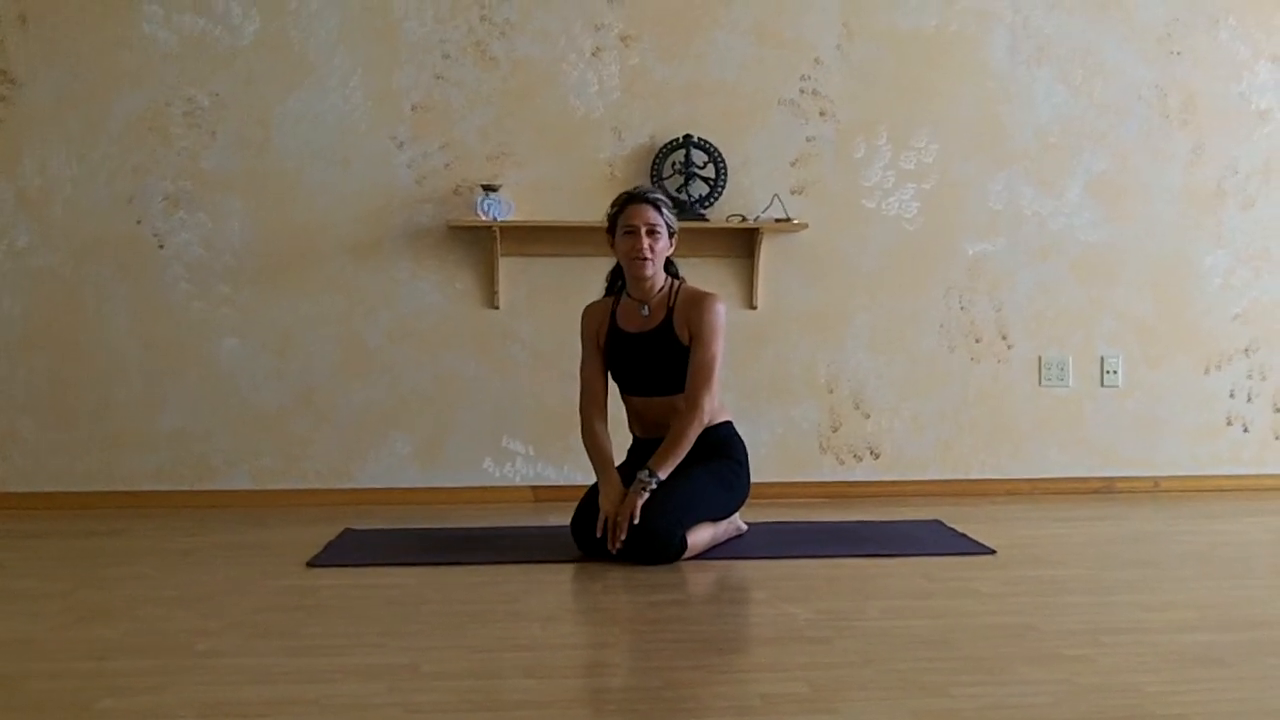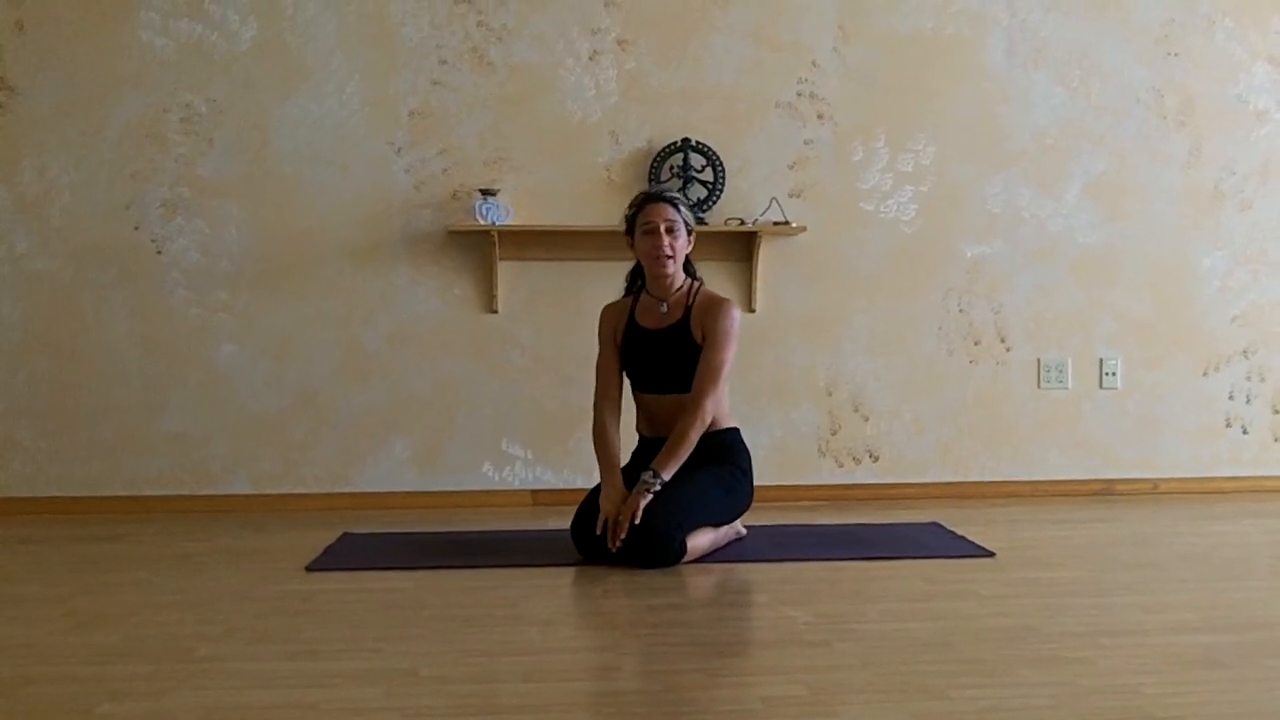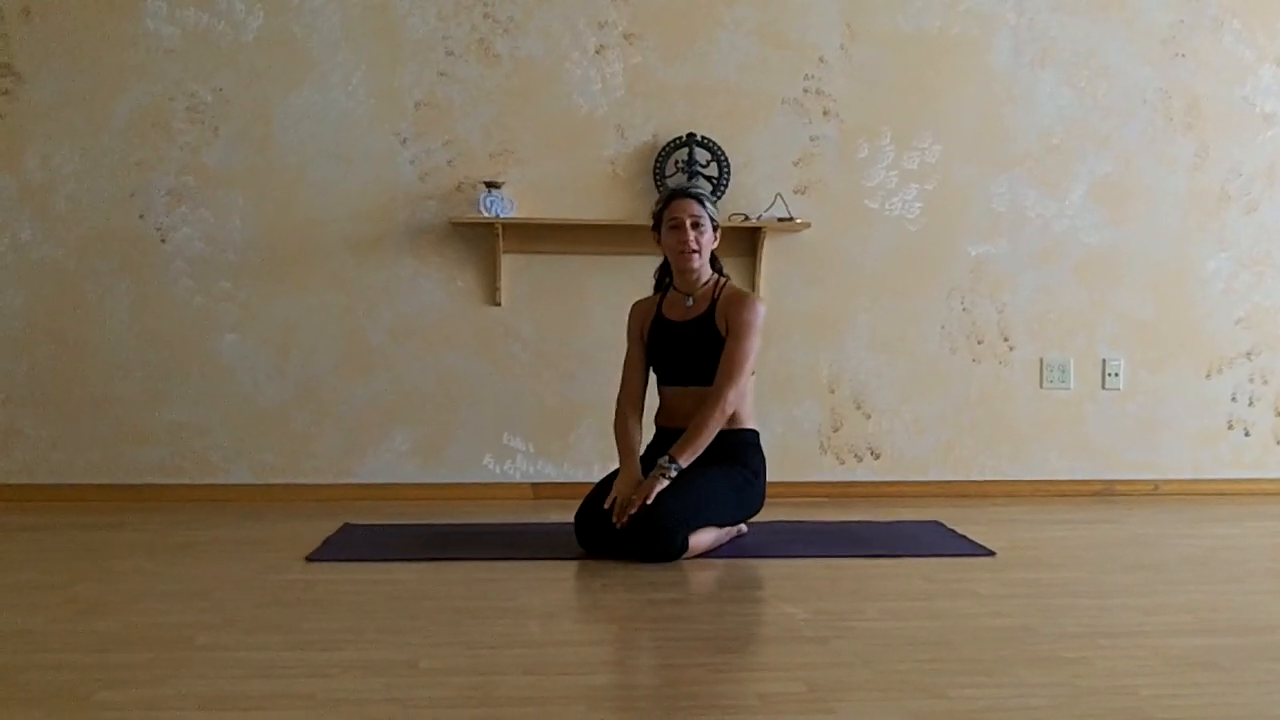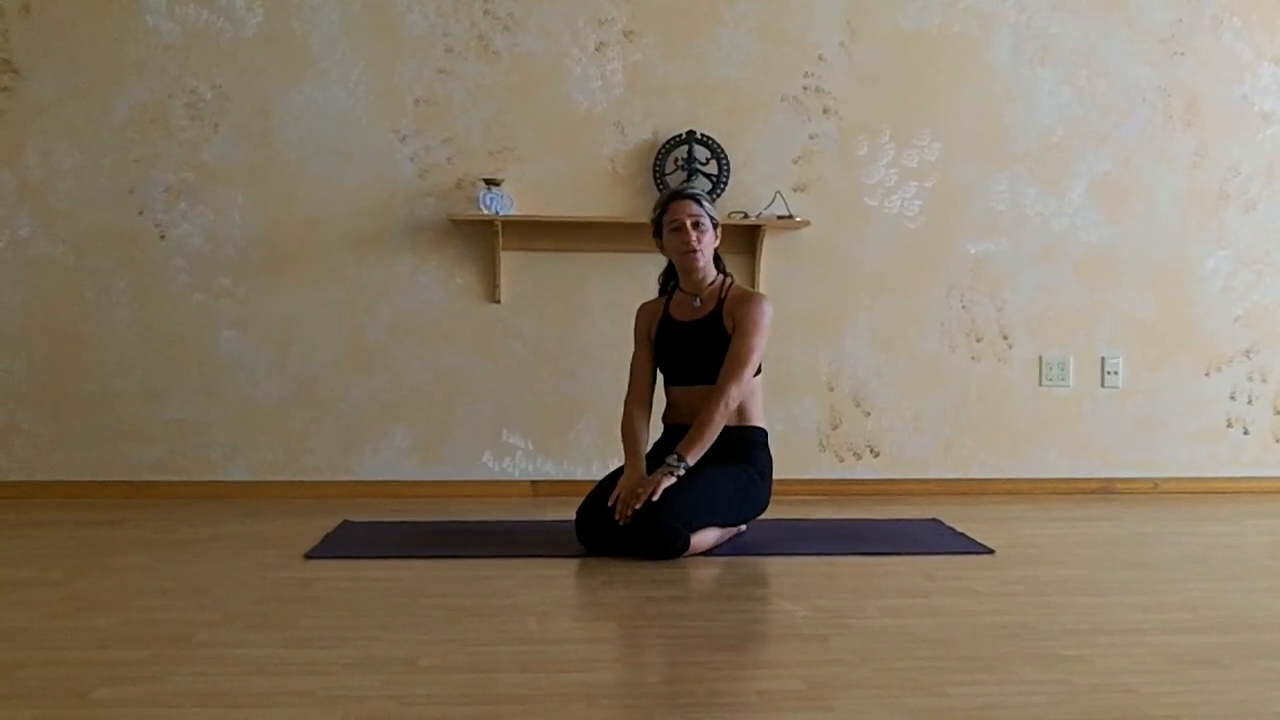
dt=0.5s
person 1, frame 1
left shoulder: (702, 307)
right shoulder: (597, 317)
left elbow: (698, 409)
right elbow: (592, 412)
left wrist: (645, 484)
right wrist: (610, 484)
left hip: (713, 454)
right hip: (646, 453)
left knee: (648, 532)
right knee: (590, 531)
left ankle: (723, 523)
person 1, frame 2
left shoulder: (717, 311)
right shoulder: (615, 316)
left elbow: (702, 409)
right elbow: (606, 409)
left wrist: (649, 485)
right wrist: (612, 483)
left hip: (717, 458)
right hip: (651, 455)
left knee: (648, 533)
right knee: (590, 534)
left ankle: (723, 528)
person 1, frame 3
left shoulder: (742, 306)
right shoulder: (643, 313)
left elbow: (723, 401)
right elbow: (629, 402)
left wrist: (666, 472)
right wrist: (630, 470)
left hip: (732, 456)
right hip: (665, 450)
left knee: (652, 526)
right knee: (593, 527)
left ankle: (725, 526)
right ankle: (712, 527)
person 1, frame 4
left shoulder: (750, 305)
right shoulder: (650, 314)
left elbow: (727, 397)
right elbow: (637, 402)
left wrist: (673, 470)
right wrist: (635, 469)
left hip: (738, 455)
right hip: (671, 447)
left knee: (654, 523)
right knee: (594, 524)
left ankle: (726, 524)
right ankle: (718, 523)
